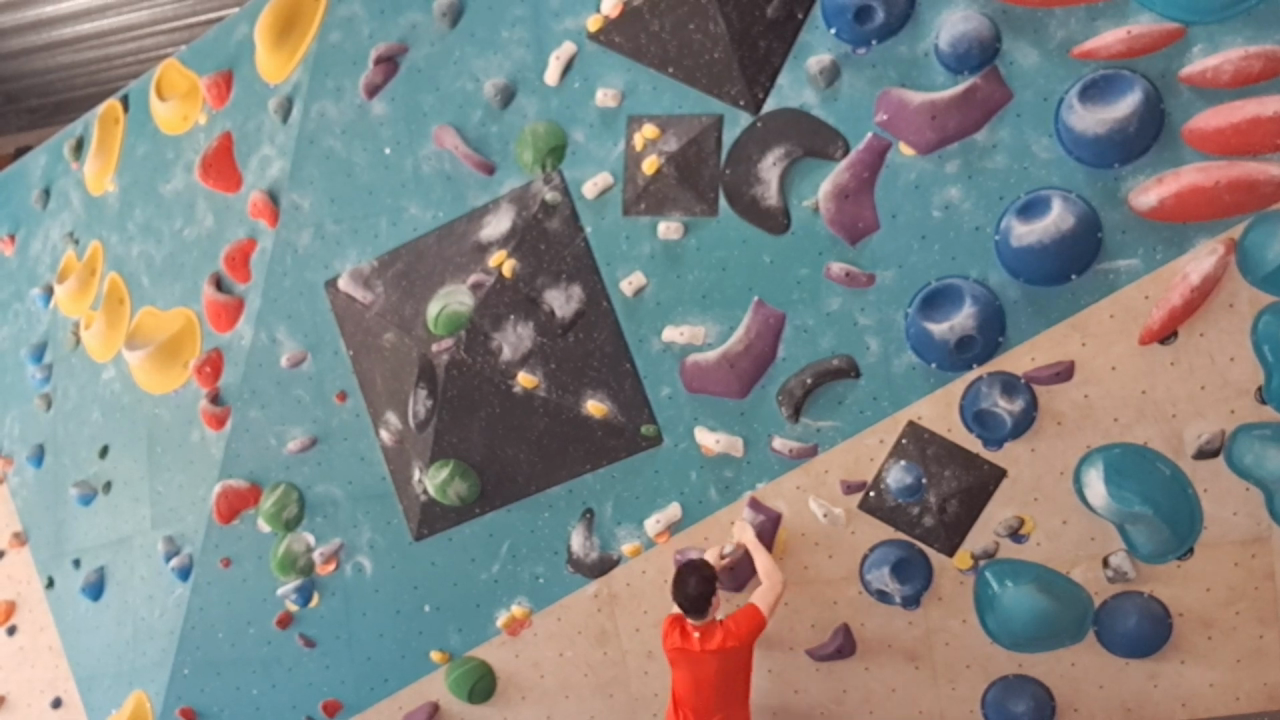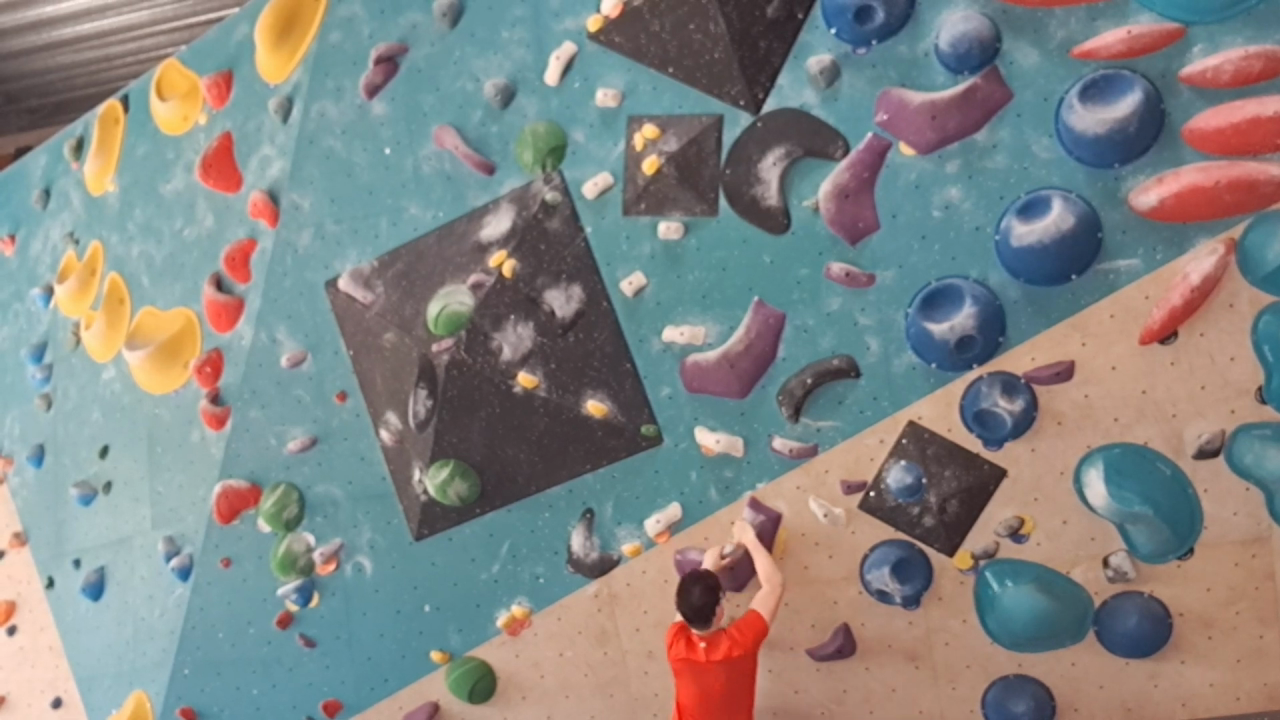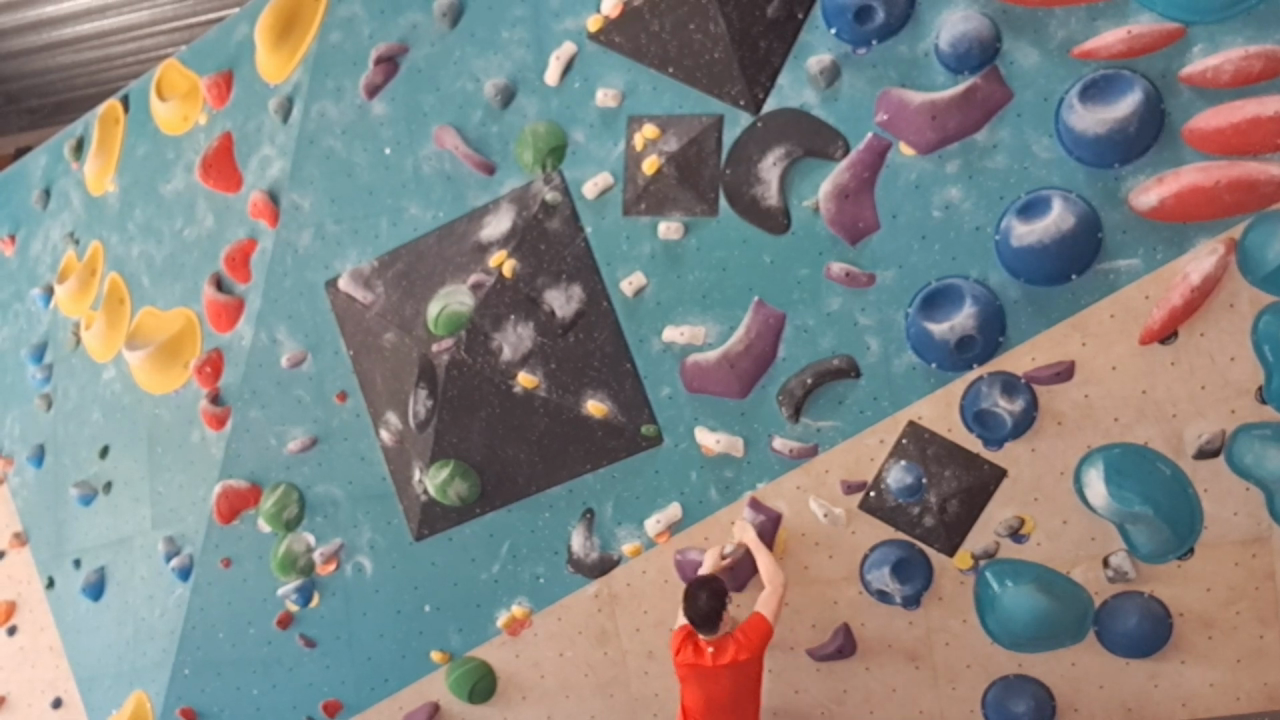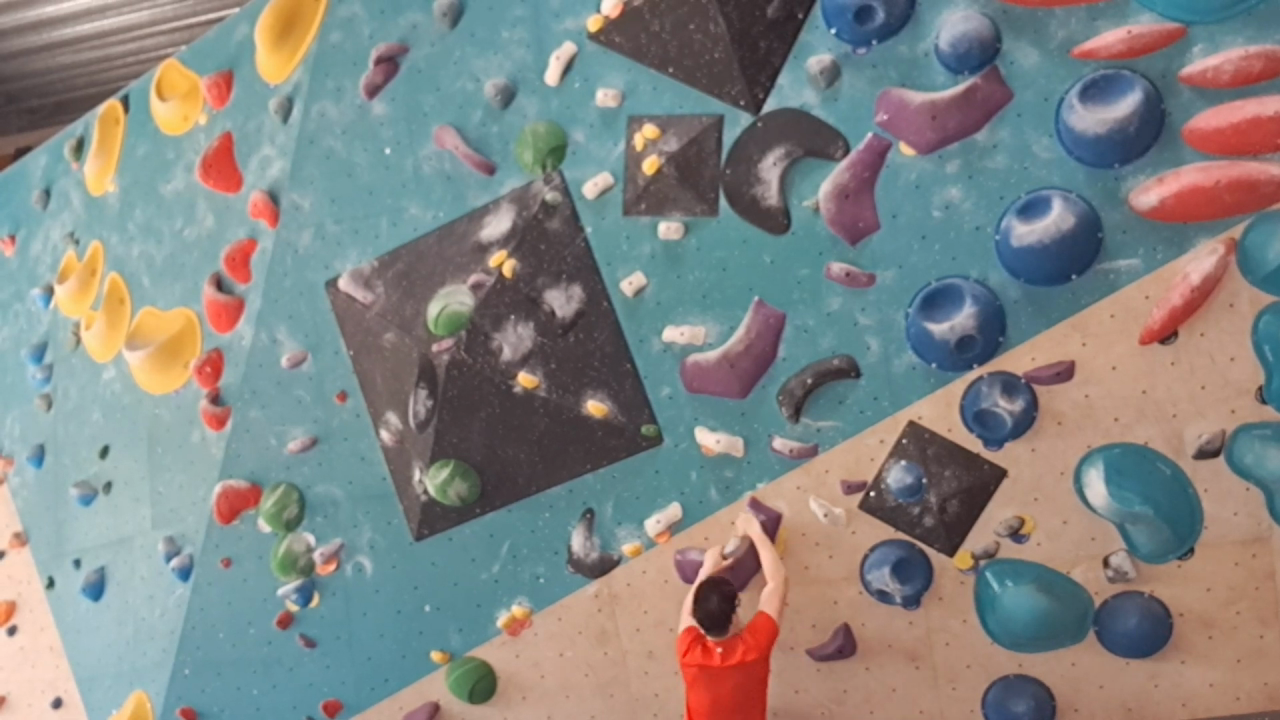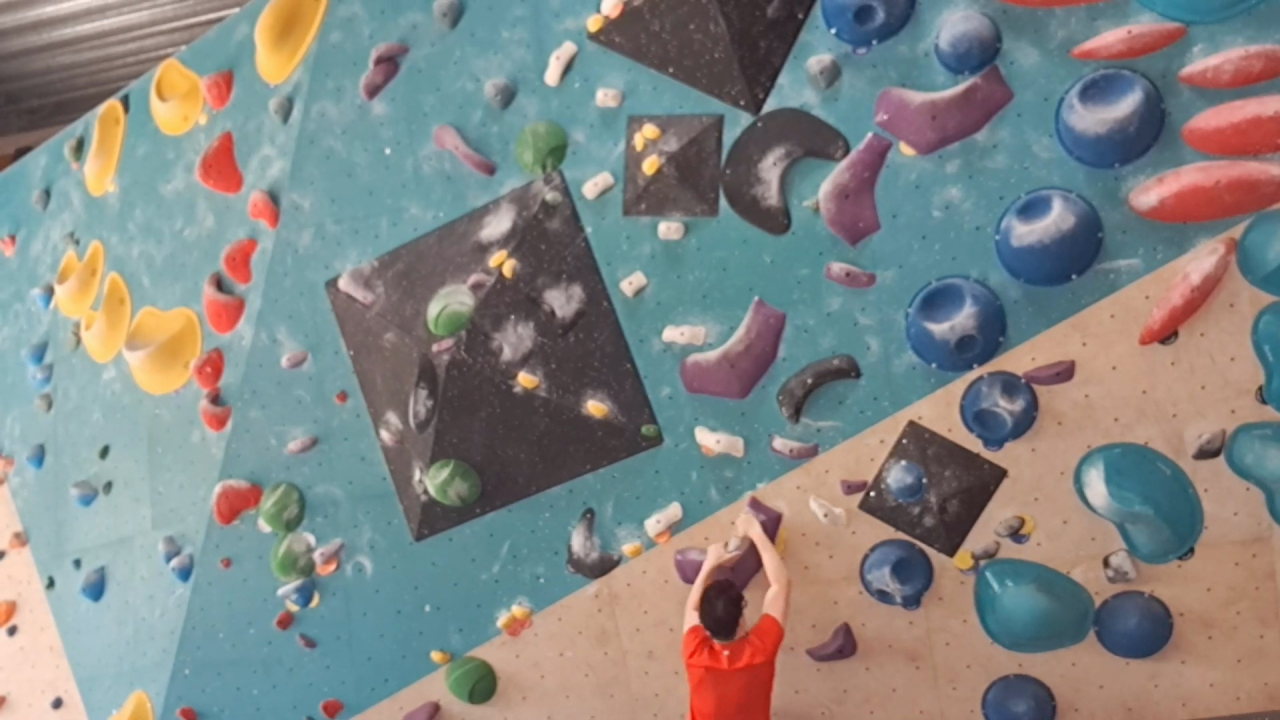
dt=0.1s
person 1, frame 1
left shoulder: (672, 634)
right shoulder: (735, 635)
left elbow: (688, 601)
right elbow: (775, 582)
left wrist: (704, 569)
right wrist: (749, 540)
person 1, frame 2
left shoulder: (676, 646)
right shoulder: (741, 644)
left elbow: (688, 609)
right elbow: (774, 584)
left wrist: (705, 568)
right wrist: (750, 540)
person 1, frame 3
left shoulder: (682, 650)
right shoulder: (747, 646)
left elbow: (689, 613)
right elbow: (776, 584)
left wrist: (706, 569)
right wrist: (751, 539)
person 1, frame 4
left shoulder: (690, 653)
right shoulder: (755, 648)
left elbow: (688, 611)
right elbow: (778, 581)
left wrist: (707, 570)
right wrist: (756, 533)
person 1, frame 5
left shoulder: (696, 654)
right shoulder: (761, 650)
left elbow: (692, 608)
right elbow: (781, 583)
left wrist: (710, 564)
right wrist: (756, 534)
